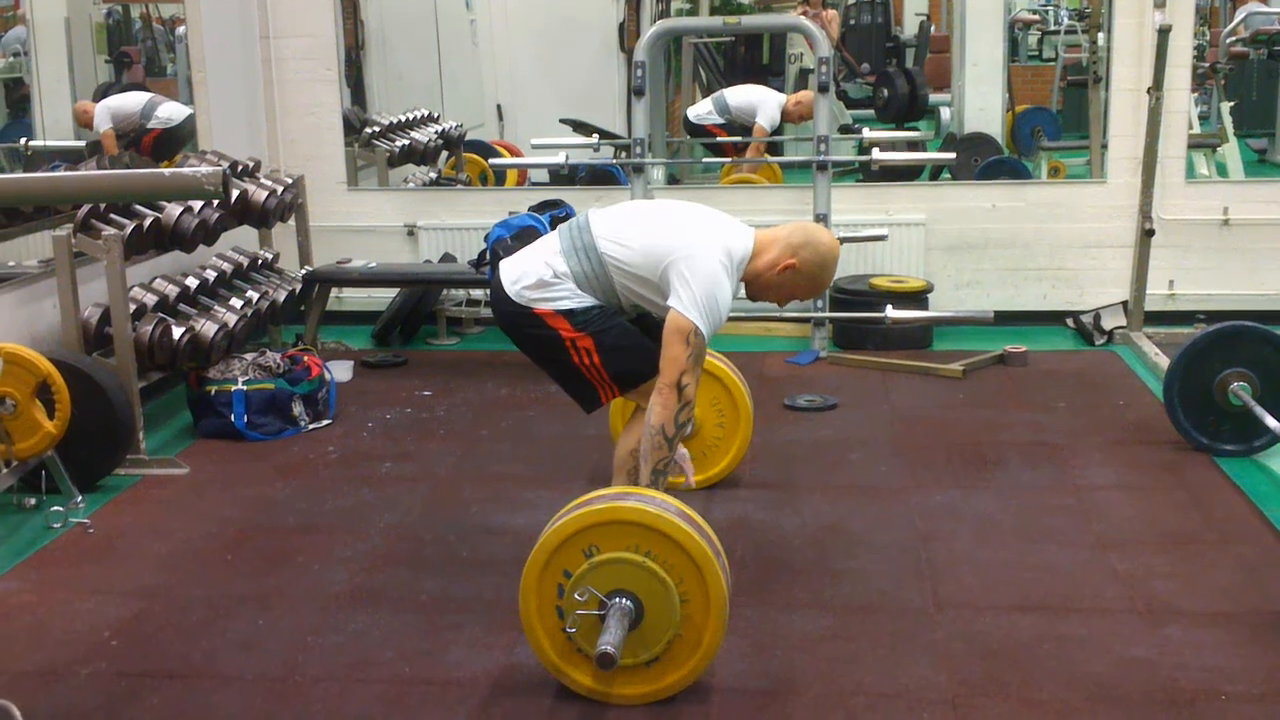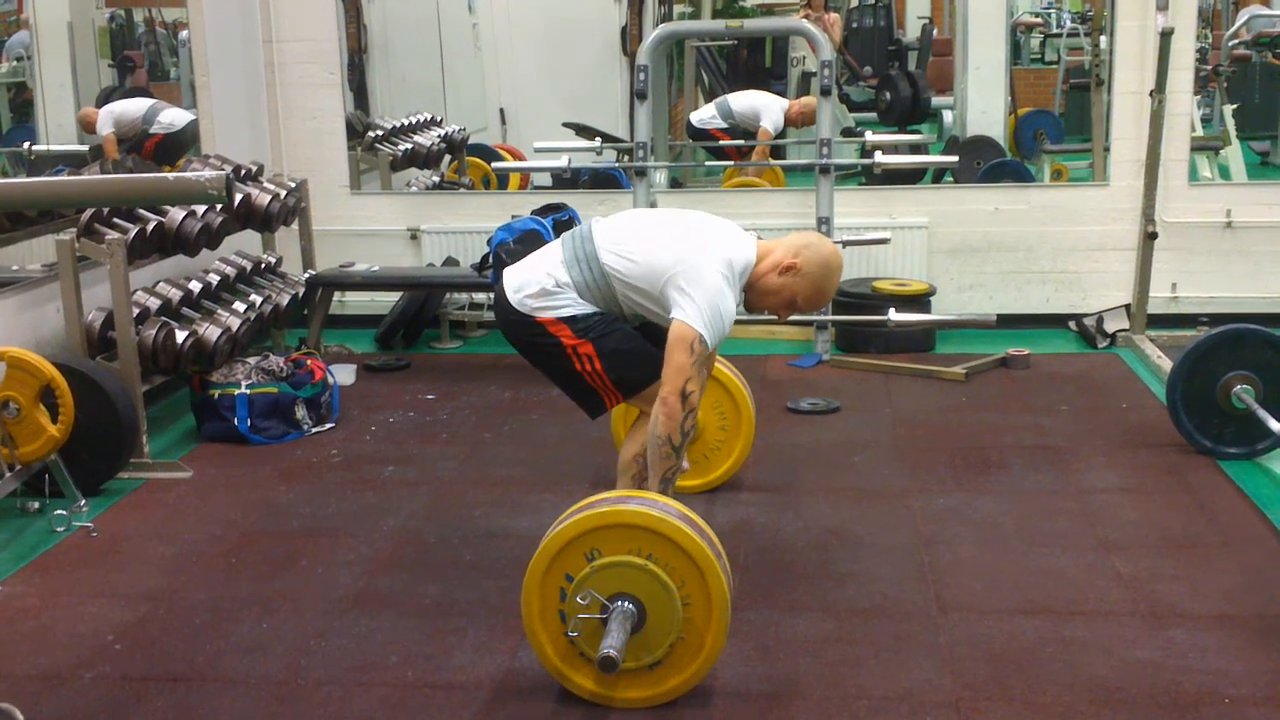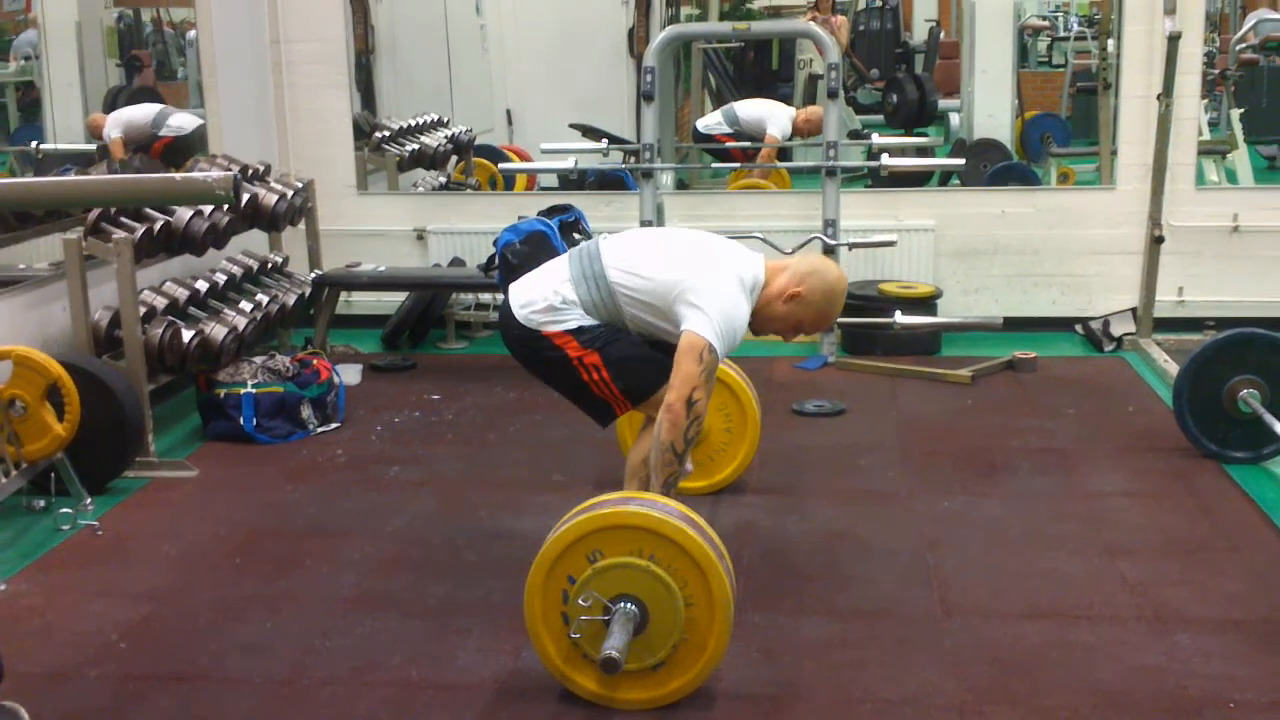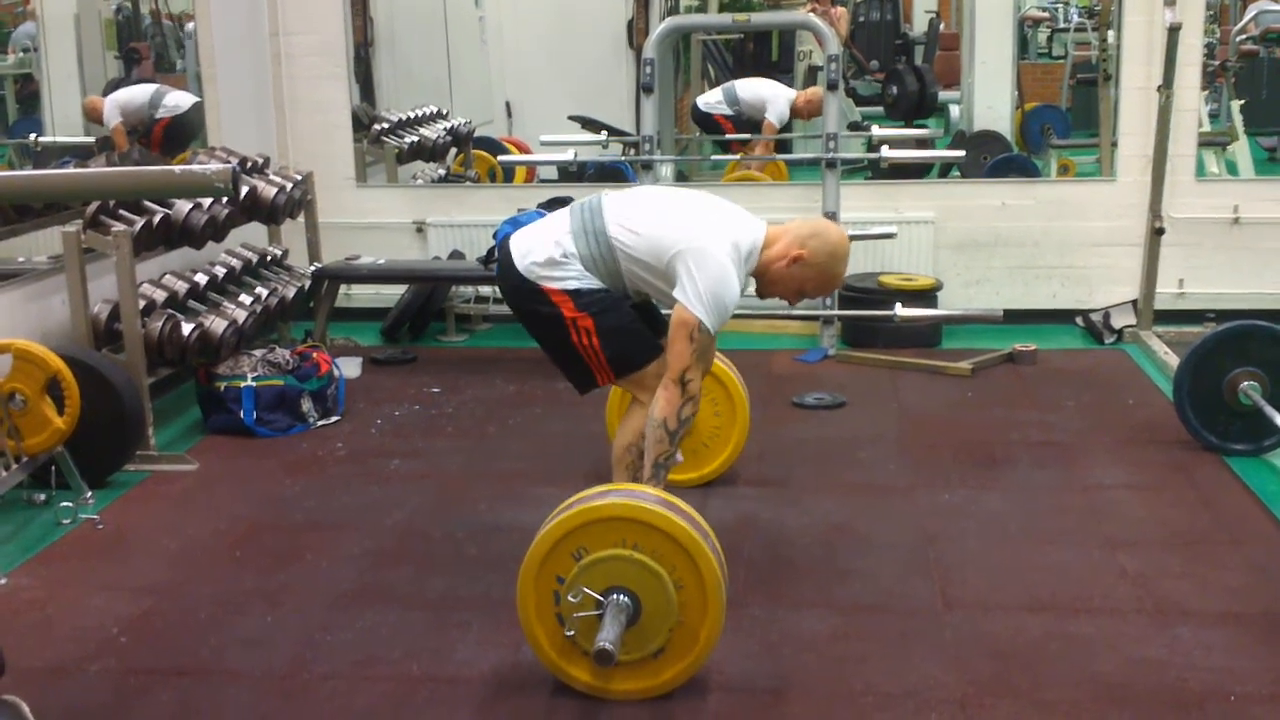
dt=0.7s
person 1, frame 1
left shoulder: (726, 241)
right shoulder: (712, 274)
right elbow: (673, 390)
left wrist: (668, 441)
left hip: (542, 277)
right hip: (536, 293)
left knee: (678, 369)
right knee: (657, 397)
person 1, frame 2
left shoulder: (732, 247)
right shoulder: (714, 285)
right elbow: (675, 400)
left hip: (550, 284)
right hip: (538, 302)
left knee: (687, 374)
right knee: (661, 403)
person 1, frame 3
left shoulder: (735, 267)
right shoulder: (726, 303)
right elbow: (680, 408)
left hip: (550, 296)
right hip: (543, 317)
left knee: (686, 387)
right knee: (682, 404)
person 1, frame 4
left shoulder: (740, 232)
right shoulder: (720, 268)
right elbow: (678, 384)
left hip: (549, 252)
right hip: (543, 269)
left knee: (666, 362)
right knee: (651, 388)
